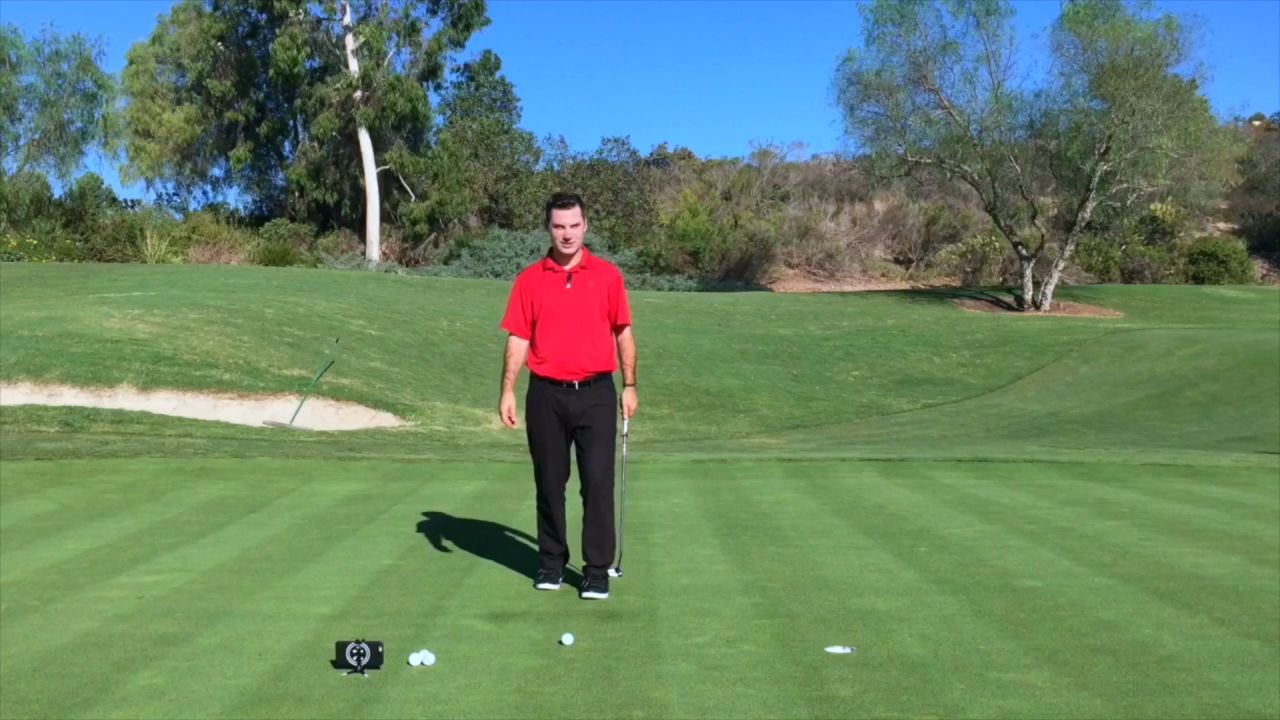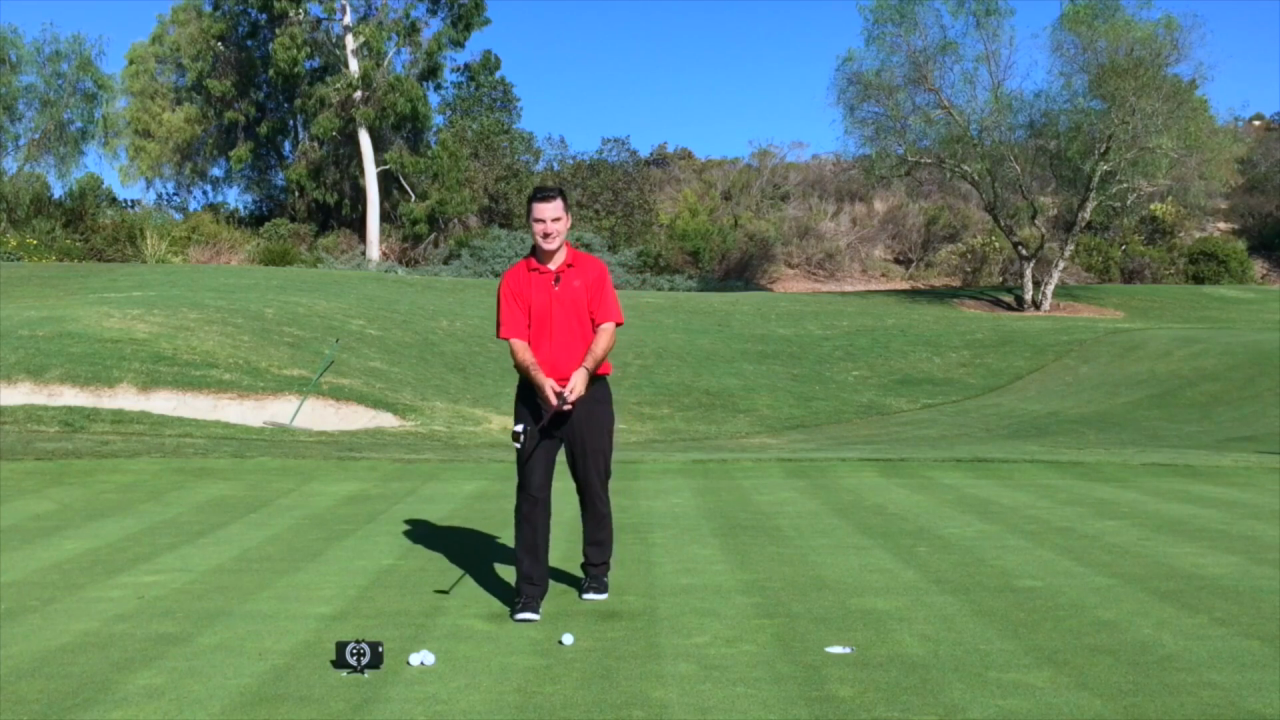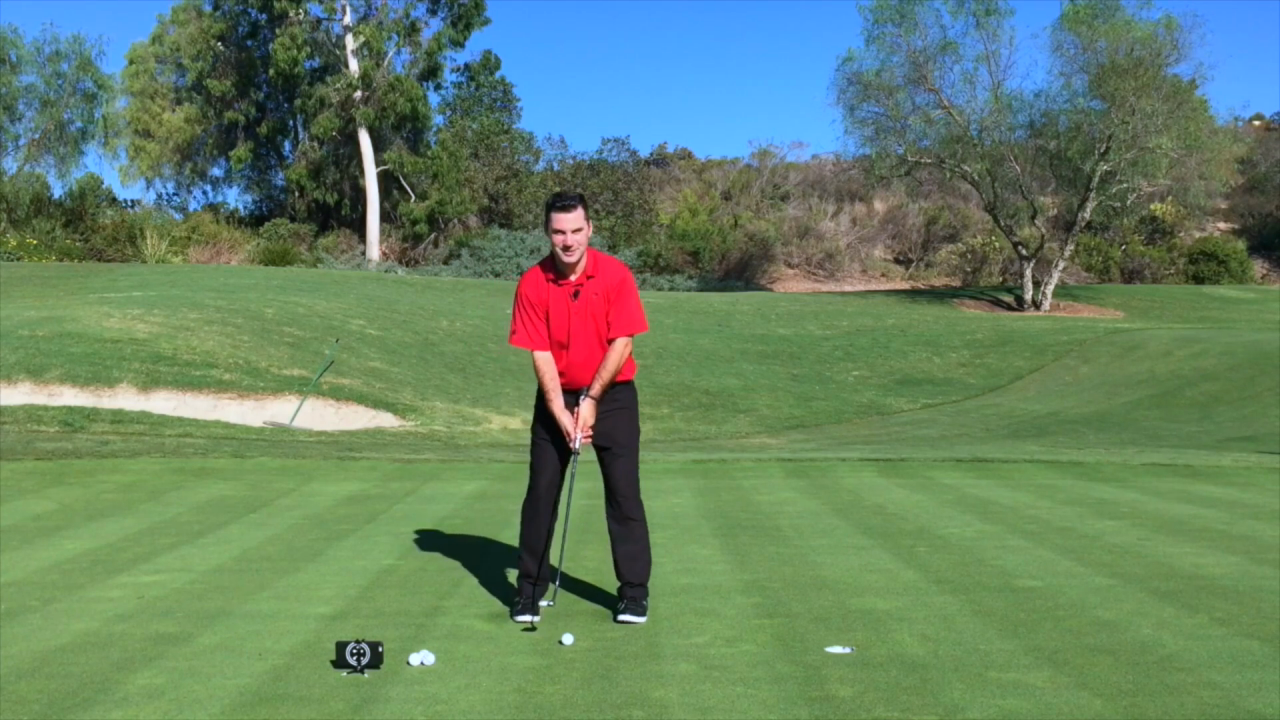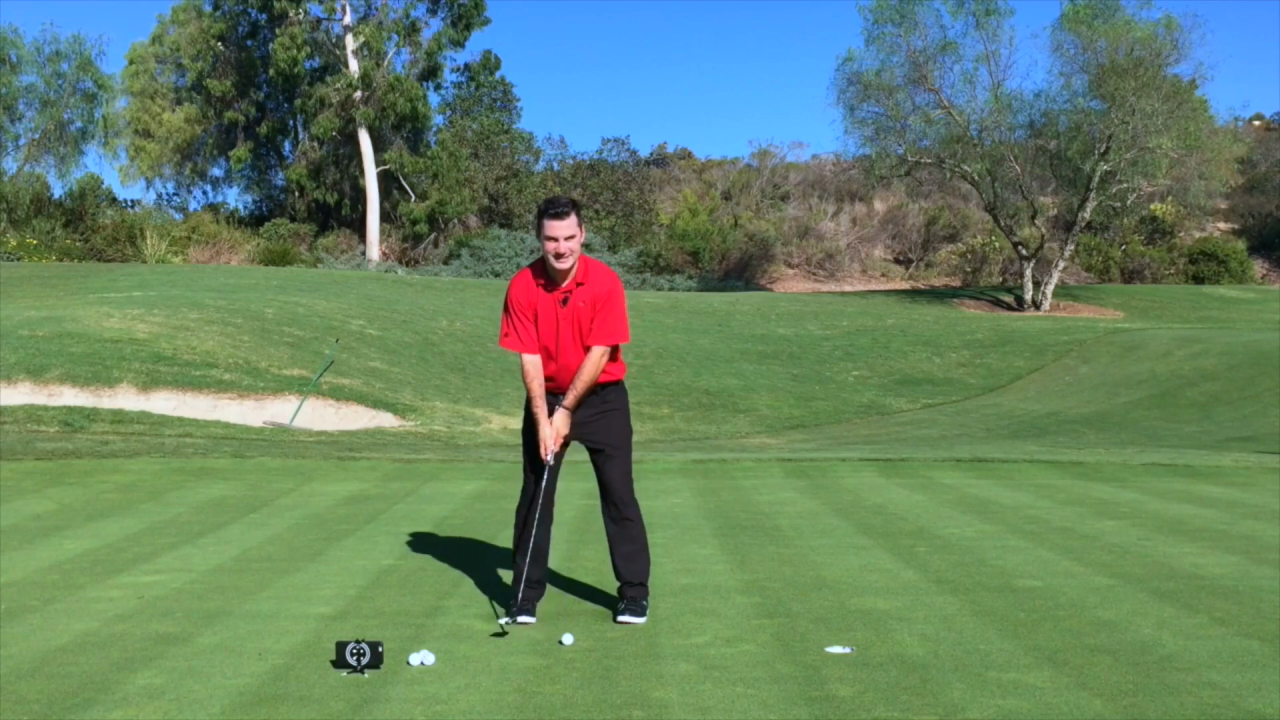
dt=1s
person 1, frame 1
left shoulder: (607, 275)
right shoulder: (529, 279)
left elbow: (623, 331)
right elbow: (518, 338)
left wrist: (629, 384)
right wrist: (507, 390)
left hip: (596, 393)
right hip: (547, 395)
left knee: (598, 483)
right knee: (549, 483)
left ankle: (598, 569)
right ankle: (552, 560)
person 1, frame 2
left shoulder: (594, 270)
right shoulder: (514, 278)
left elbow: (607, 328)
right elbow: (516, 341)
left wrist: (584, 371)
right wrist: (541, 380)
left hip: (588, 393)
right hip: (535, 397)
left knee: (593, 487)
right knee: (532, 491)
left ankle: (596, 570)
right ankle: (530, 588)
person 1, frame 3
left shoulder: (616, 275)
right shoulder: (531, 284)
left elbow: (622, 343)
right elbow: (541, 354)
left wrist: (592, 399)
right wrist: (561, 413)
left hip: (613, 395)
right hip: (556, 397)
left knee: (623, 492)
right knee: (541, 493)
left ankle: (634, 592)
right ankle: (530, 588)
person 1, frame 4
left shoulder: (606, 282)
right shoulder: (522, 287)
left elbow: (599, 353)
right elbow: (529, 359)
left wrist: (567, 409)
right wrist: (543, 419)
left hip: (603, 398)
right hip: (545, 397)
left knee: (618, 493)
right knee: (535, 495)
left ankle: (634, 591)
right ankle: (526, 591)
